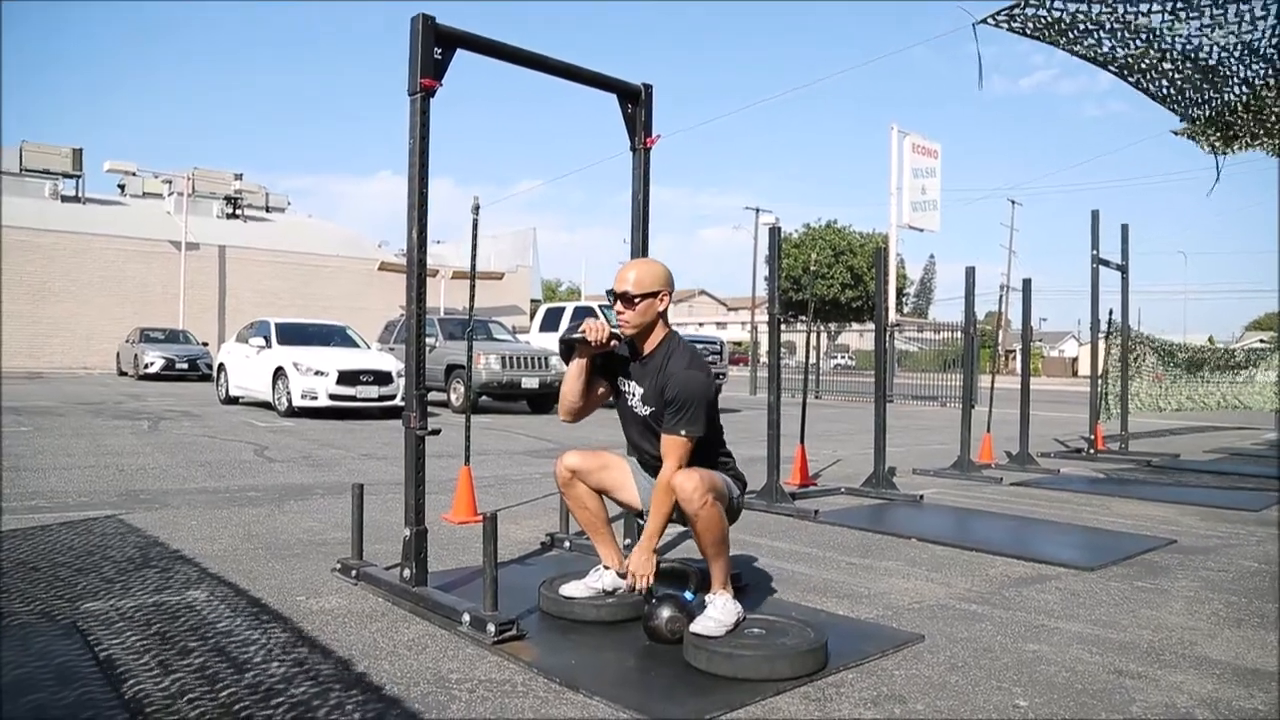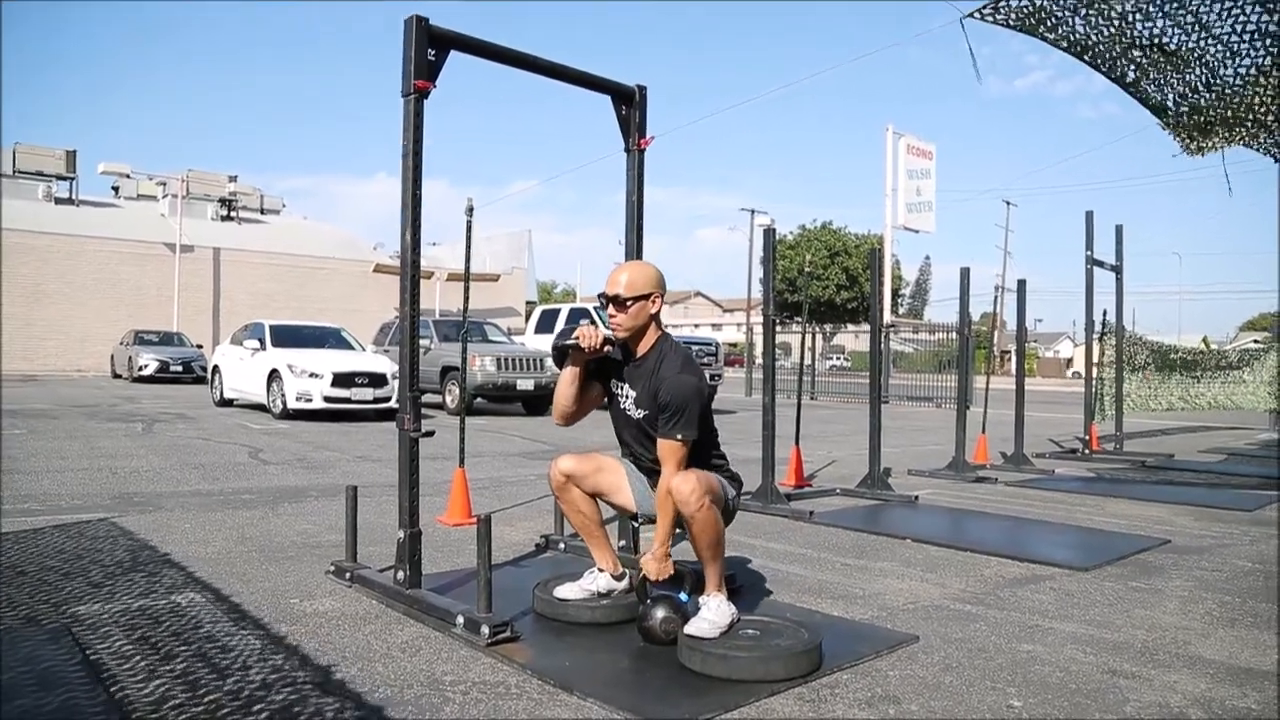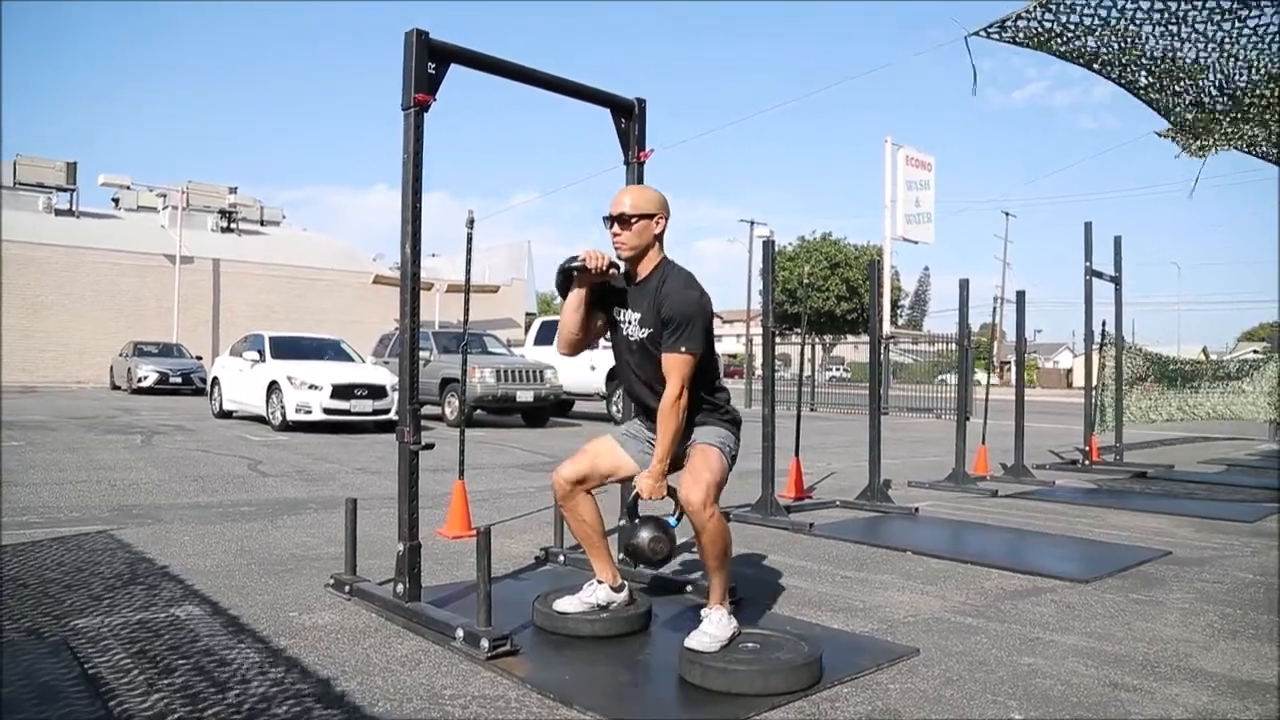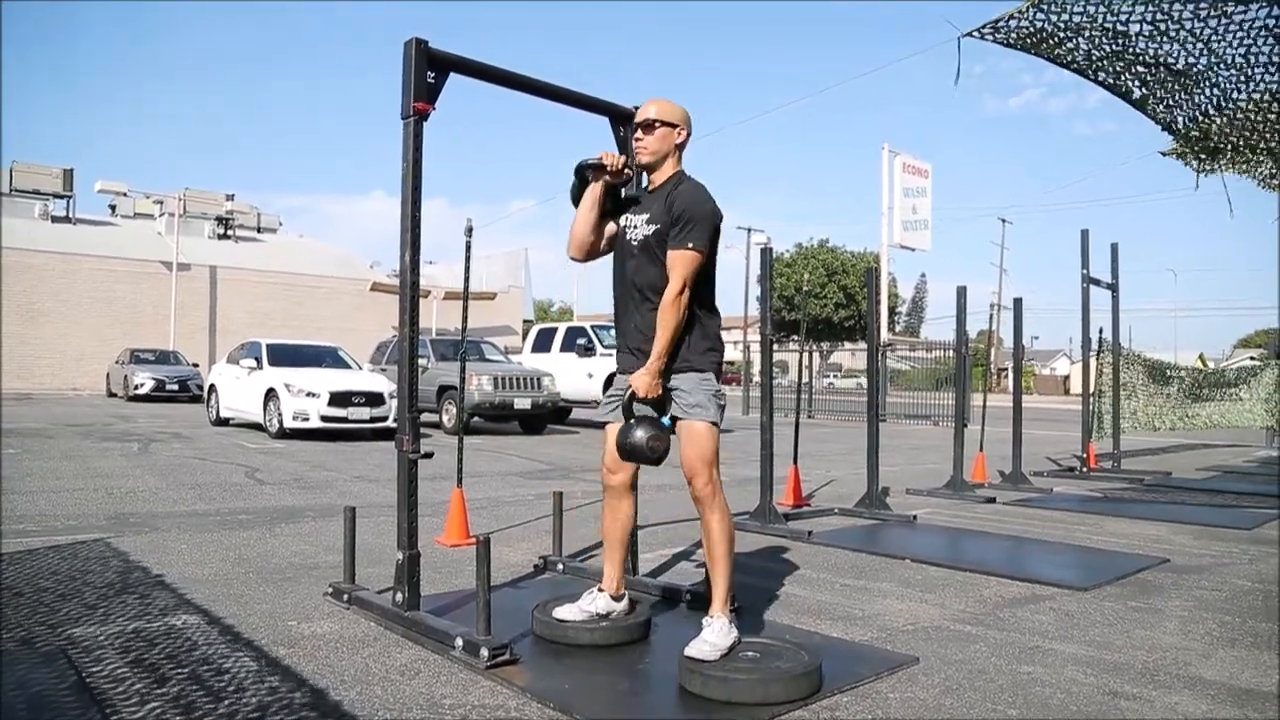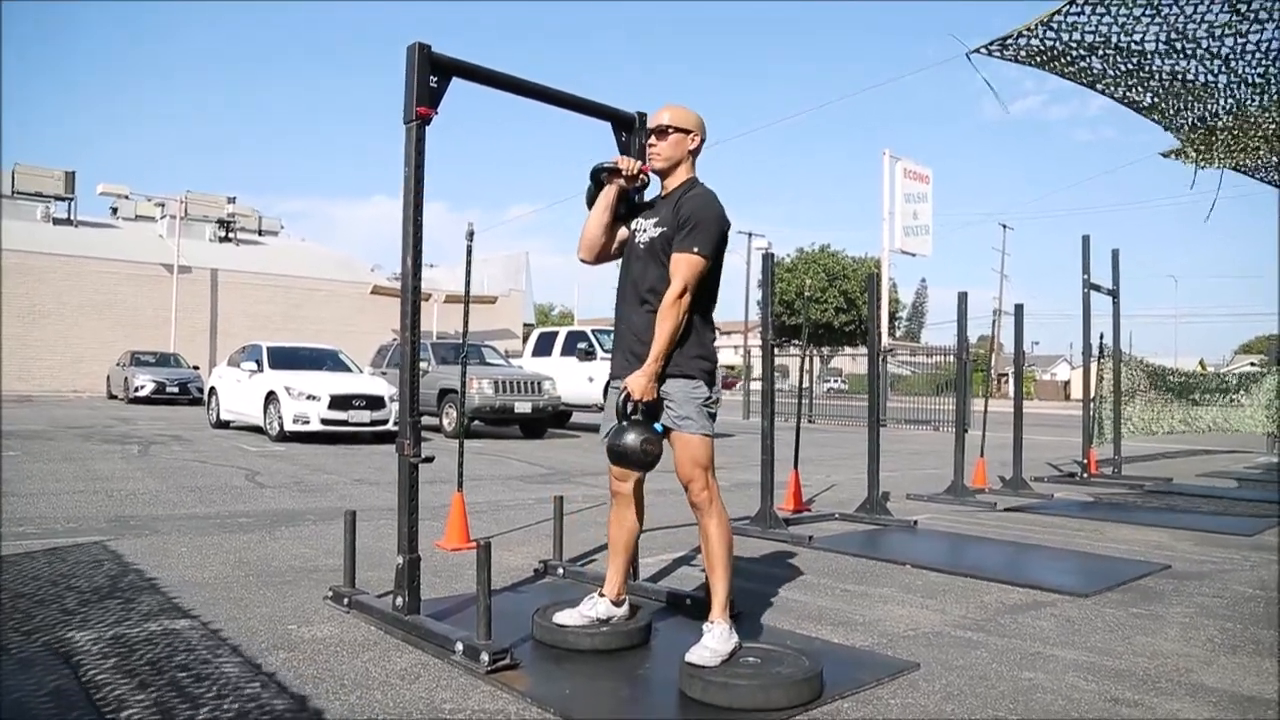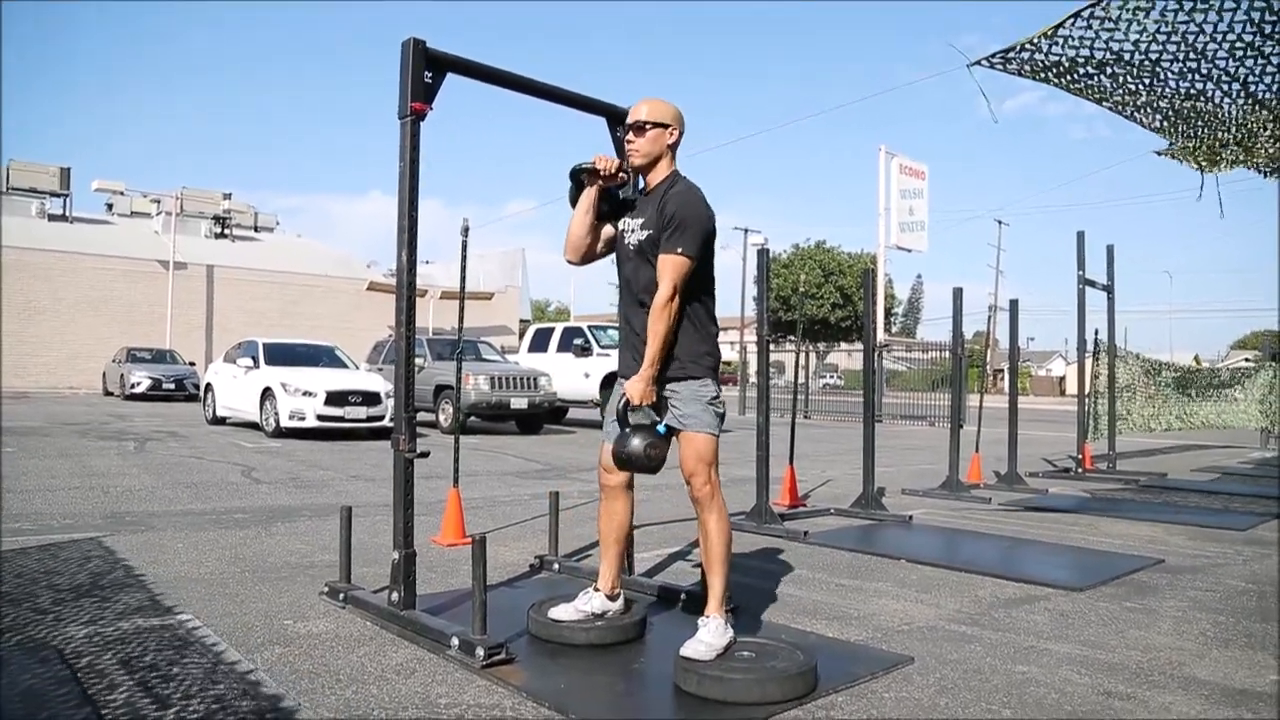
dt=0.5s
person 1, frame 1
left shoulder: (685, 372)
right shoulder: (617, 352)
left elbow: (673, 469)
right elbow: (570, 411)
left wrist: (645, 547)
right wrist: (583, 353)
left hip: (713, 485)
left knee: (687, 485)
right knee: (570, 467)
left ankle: (722, 596)
right ankle: (614, 569)
person 1, frame 2
left shoulder: (677, 375)
right shoulder: (611, 355)
left elbow: (673, 474)
right elbow: (564, 415)
left wrist: (660, 550)
right wrist: (576, 360)
left hip: (709, 486)
left knee: (687, 488)
right knee: (564, 470)
left ankle: (716, 598)
right ankle: (610, 572)
person 1, frame 3
left shoulder: (680, 292)
right shoulder: (615, 287)
left elbow: (677, 391)
right elbow: (570, 344)
left wrist: (658, 472)
right wrist: (582, 286)
left hip: (705, 423)
right hip: (647, 422)
left knee: (695, 497)
right knee: (567, 479)
left ankle: (719, 612)
right ankle: (610, 586)
person 1, frame 4
left shoulder: (691, 200)
right shoulder: (630, 205)
left elbow: (677, 291)
right elbow: (579, 249)
left wrist: (654, 369)
right wrist: (598, 184)
left hip: (688, 364)
right hip: (633, 362)
left knee: (702, 482)
right knee: (615, 477)
left ankle: (720, 618)
right ankle: (610, 593)
person 1, frame 5
left shoulder: (700, 205)
right shoulder: (645, 210)
left elbow: (679, 293)
right elbow: (589, 252)
left wrist: (651, 369)
right wrist: (613, 188)
left hip: (679, 369)
right hip: (628, 366)
left knee: (699, 489)
right knee: (623, 483)
left ankle: (720, 623)
right ankle: (611, 598)
person 1, frame 6
left shoulder: (684, 202)
right shoulder: (629, 206)
left elbow: (667, 295)
right elbow: (576, 252)
left wrist: (648, 376)
right wrist: (593, 189)
left hip: (684, 369)
right hip: (634, 366)
left knee: (702, 485)
right knee: (612, 475)
left ankle: (716, 619)
right ankle: (606, 593)
